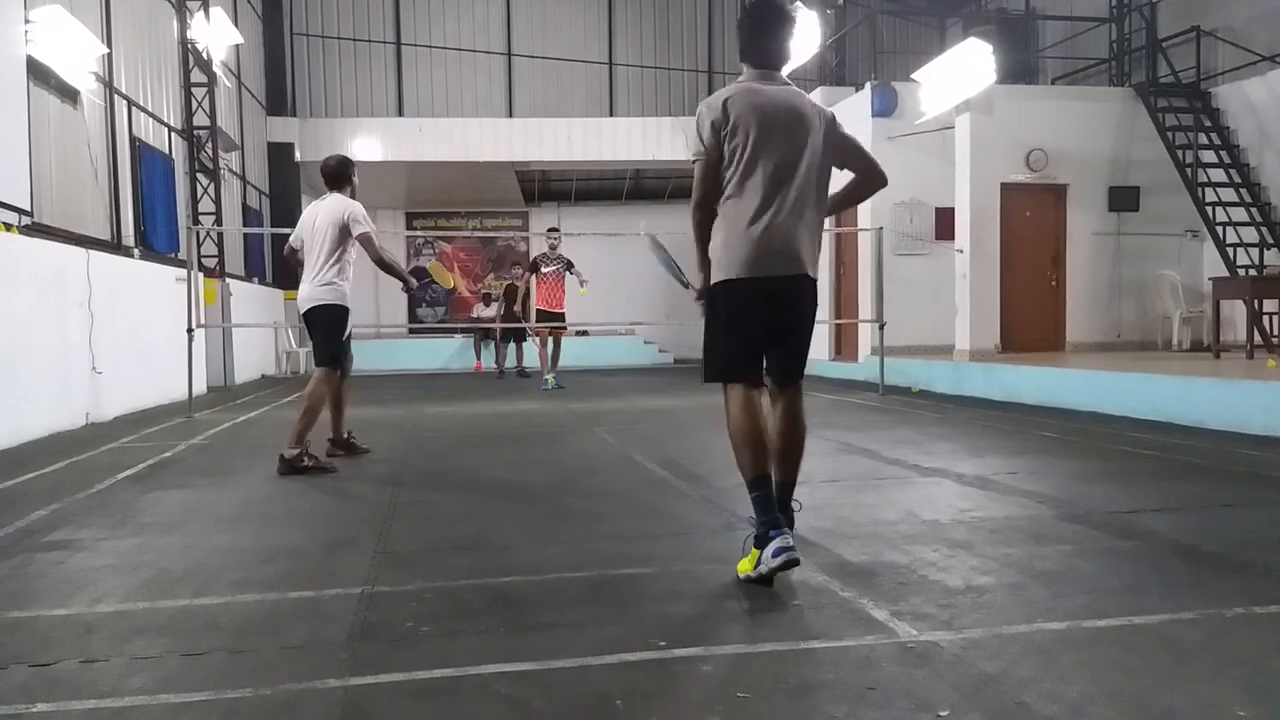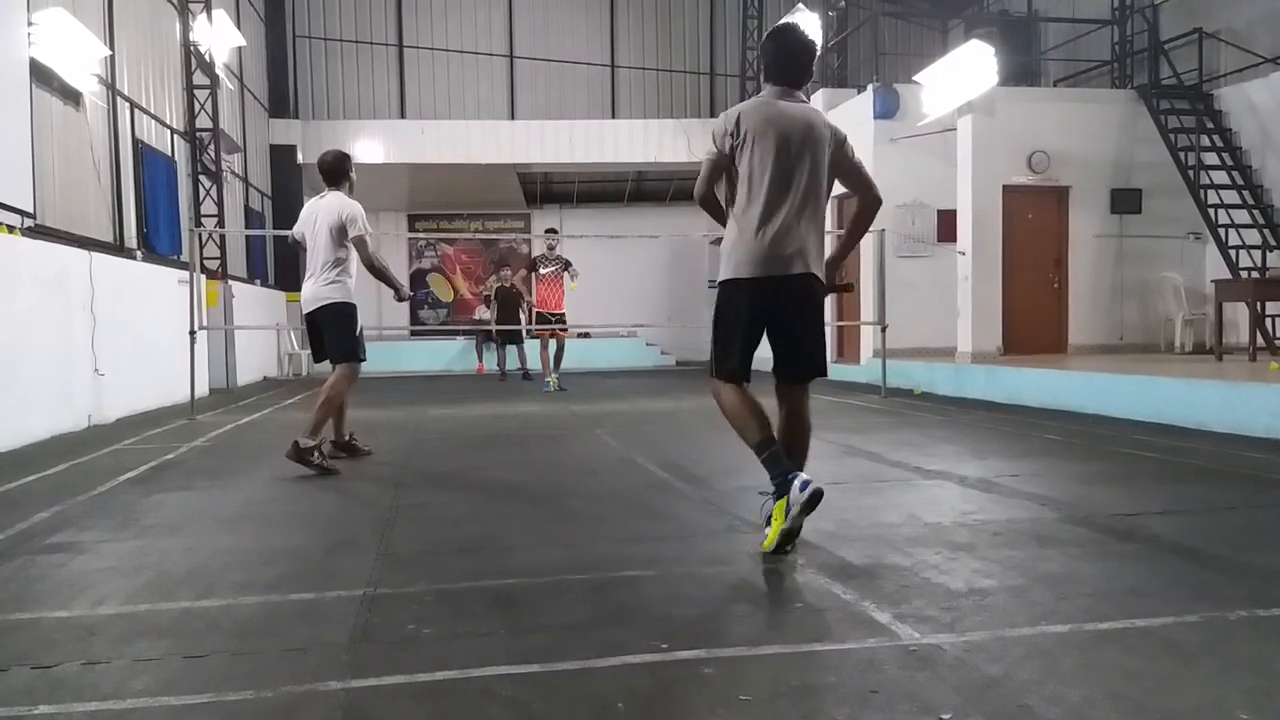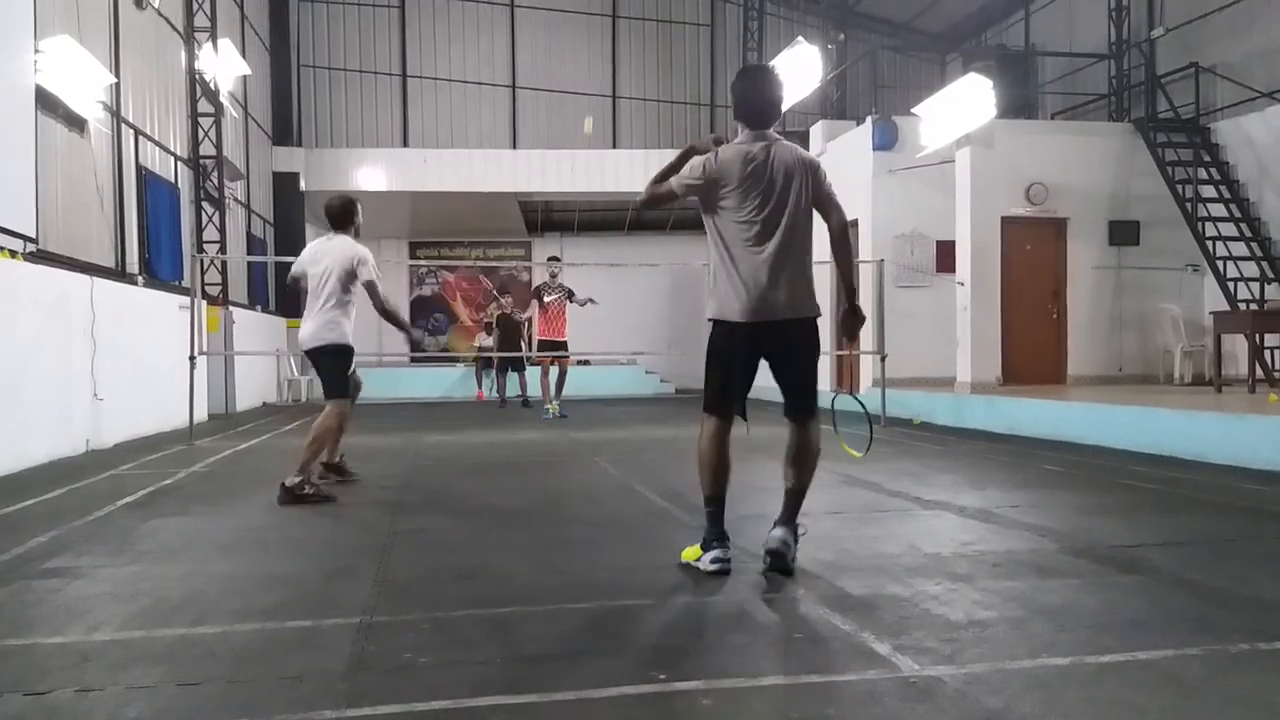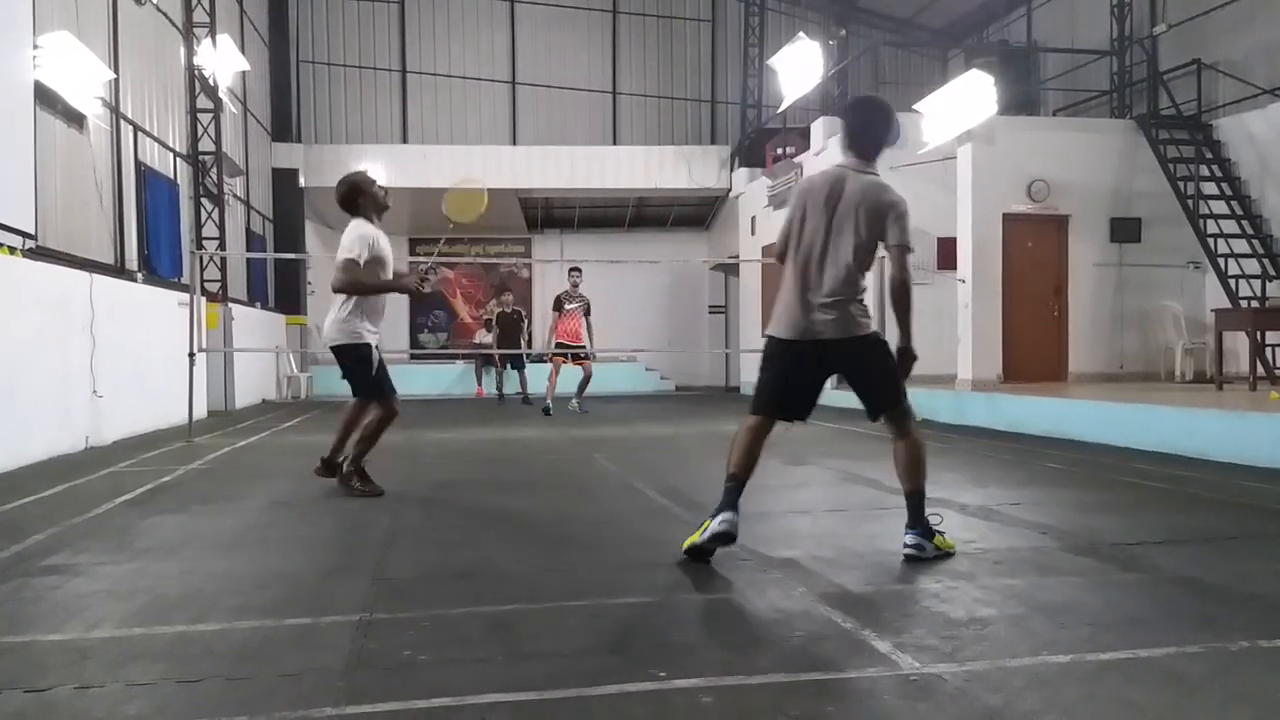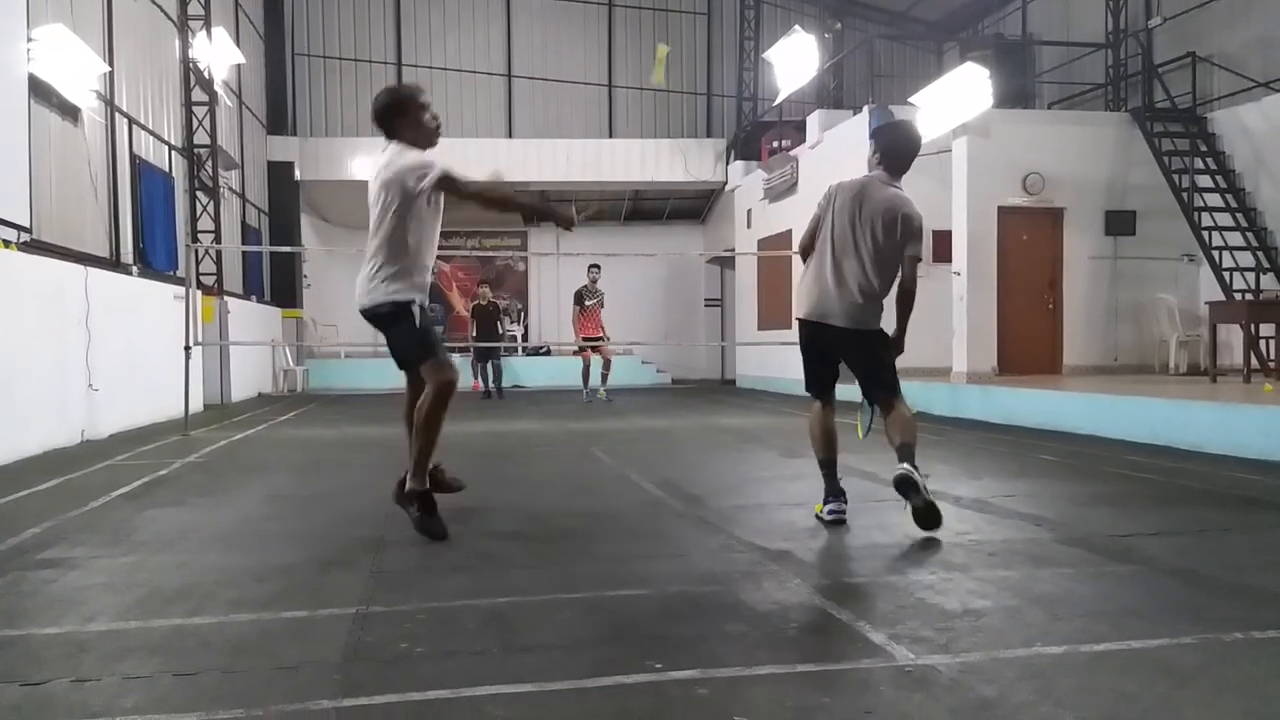
dt=0.5s
person 1, frame 1
left shoulder: (721, 105)
right shoulder: (814, 112)
left elbow: (702, 198)
right elbow: (873, 177)
left wrist: (705, 265)
left hip: (740, 267)
right hip: (798, 268)
left knee: (741, 392)
right knee: (787, 390)
left ankle: (771, 532)
right ankle: (781, 517)
person 1, frame 2
left shoulder: (738, 118)
right shoulder: (826, 129)
left elbow: (703, 193)
right elbow: (870, 198)
right wrist: (837, 258)
left hip: (747, 270)
right hip: (804, 274)
left knee: (728, 382)
right knee: (793, 390)
left ankle: (787, 481)
right ankle: (788, 491)
person 1, frame 3
left shoulder: (715, 163)
right shoulder: (804, 163)
left elbow: (647, 199)
right elbow: (839, 228)
left wrist: (688, 154)
right wrist: (851, 300)
left hip: (735, 313)
right hip: (795, 312)
left knee: (716, 421)
right knee: (803, 420)
left ankle: (714, 541)
right ankle: (786, 523)
person 1, frame 4
left shoulder: (810, 185)
right shoulder: (888, 200)
left elbow: (781, 253)
right elbow: (899, 276)
right wrist: (906, 340)
left hip: (793, 326)
right hip: (852, 330)
left knee: (758, 421)
right knee: (901, 422)
left ankle: (725, 513)
right ankle: (918, 530)
person 1, frame 5
left shoulder: (838, 191)
right shoulder: (908, 211)
left elbow: (805, 248)
right elbow: (907, 284)
right wrist: (899, 333)
left hip: (814, 312)
right hip: (862, 319)
left knee: (823, 402)
right knee: (890, 402)
left ankle: (833, 496)
right ankle: (907, 466)
person 2, frame 1
left shoulder: (310, 211)
right shoulder: (350, 208)
left elbow: (290, 252)
right elbow: (377, 256)
right wrist: (407, 279)
left hip: (310, 298)
right hip: (330, 299)
left knee: (340, 368)
right knee: (326, 372)
left ankle: (339, 437)
right ankle: (293, 452)
person 2, frame 2
left shoulder: (310, 207)
right shoulder: (349, 207)
left elbow: (297, 239)
right elbow: (369, 259)
right wrist: (398, 287)
left hip: (312, 298)
right hip: (335, 298)
left knee: (342, 368)
right knee: (347, 369)
left ankle: (341, 439)
right ankle: (307, 443)
person 2, frame 3
left shoulder: (313, 248)
right shoulder: (358, 253)
left elbow: (293, 279)
right elbow: (381, 304)
right wrist: (410, 331)
left hip: (310, 336)
right hip: (331, 338)
left knee: (349, 389)
right knee: (337, 406)
left ankle: (332, 460)
right ankle: (296, 481)
person 2, frame 4
left shoulder: (367, 232)
right shoulder: (364, 233)
right elbow: (341, 282)
left wrist: (398, 278)
right wrist: (395, 285)
left hip: (349, 332)
right hip: (354, 334)
left knee: (365, 401)
right knee: (388, 406)
left ankle: (334, 460)
right ankle: (352, 468)
person 2, frame 5
left shoulder: (398, 159)
right shoulder: (409, 162)
right elbow: (477, 194)
right wrist: (545, 211)
left hip: (401, 292)
right hip: (391, 296)
left knee: (421, 381)
right knee: (442, 378)
left ankle: (422, 471)
right ankle: (416, 484)
